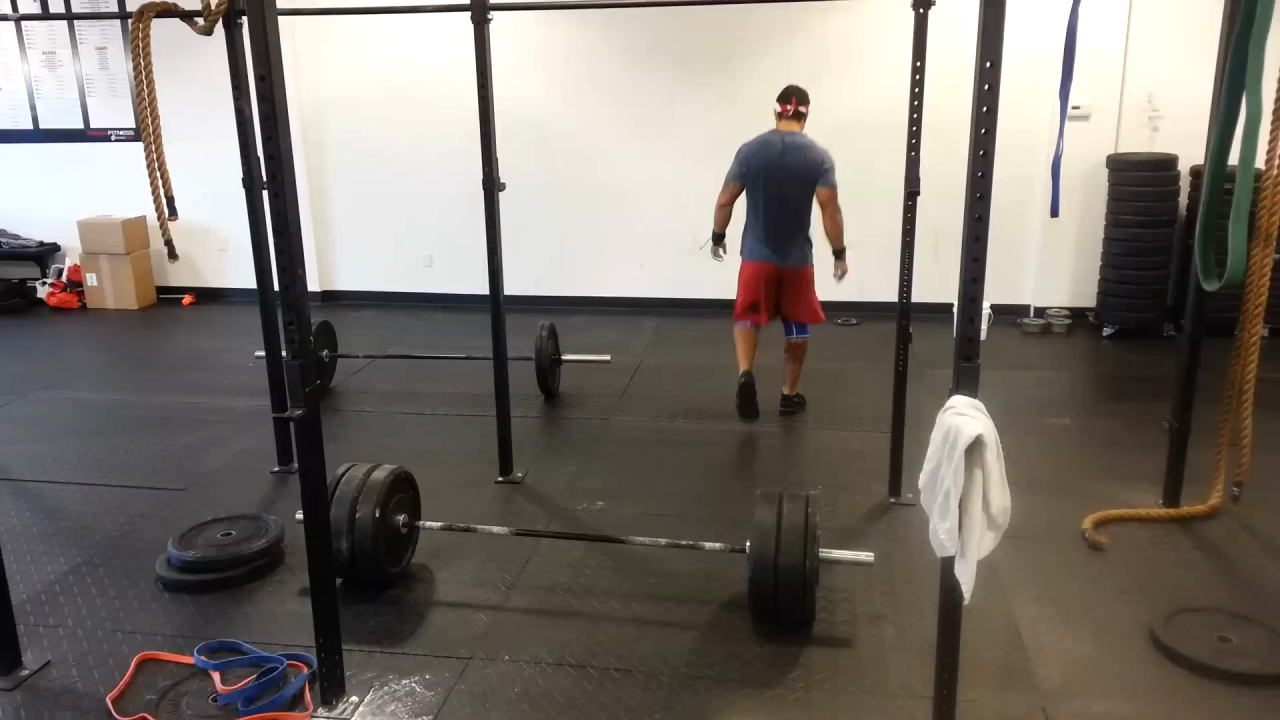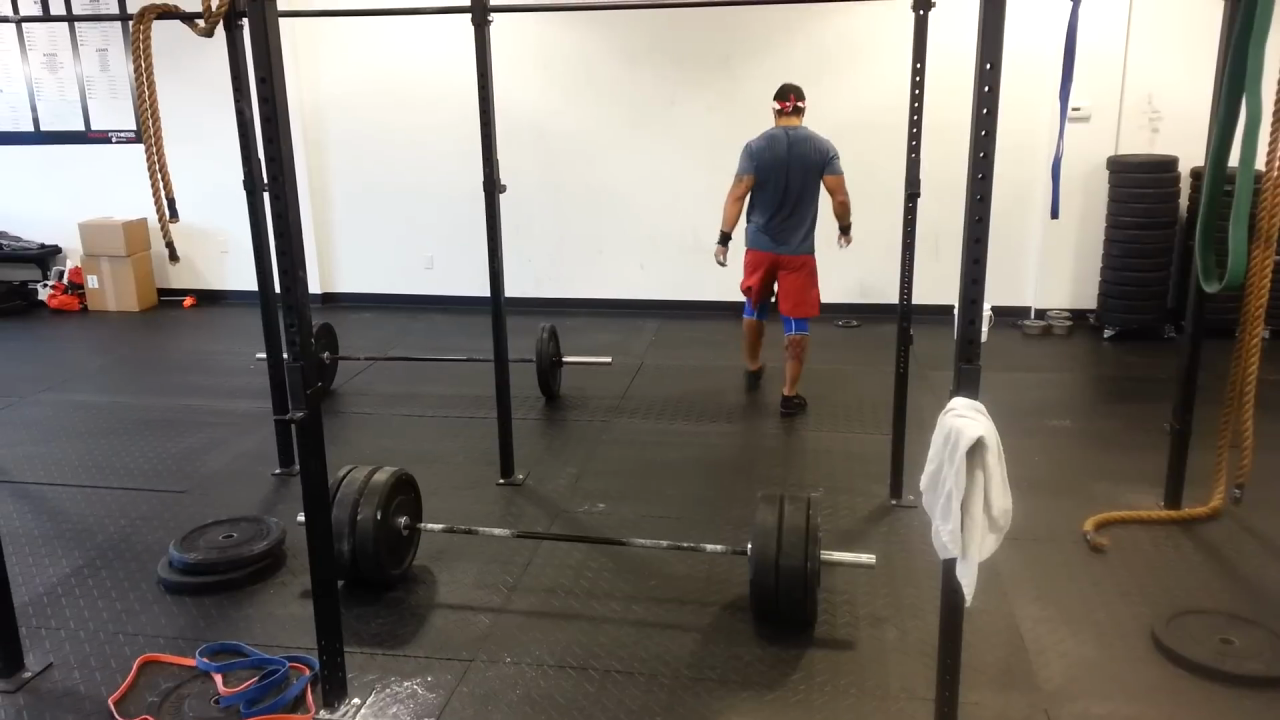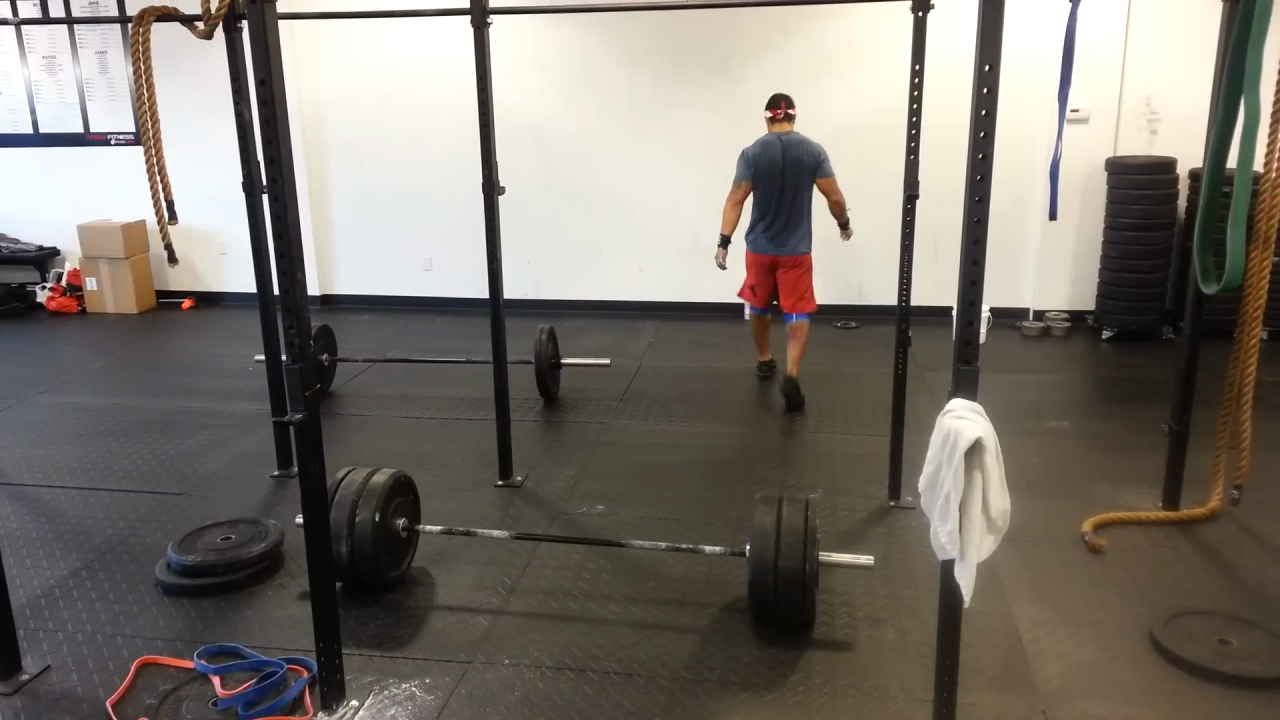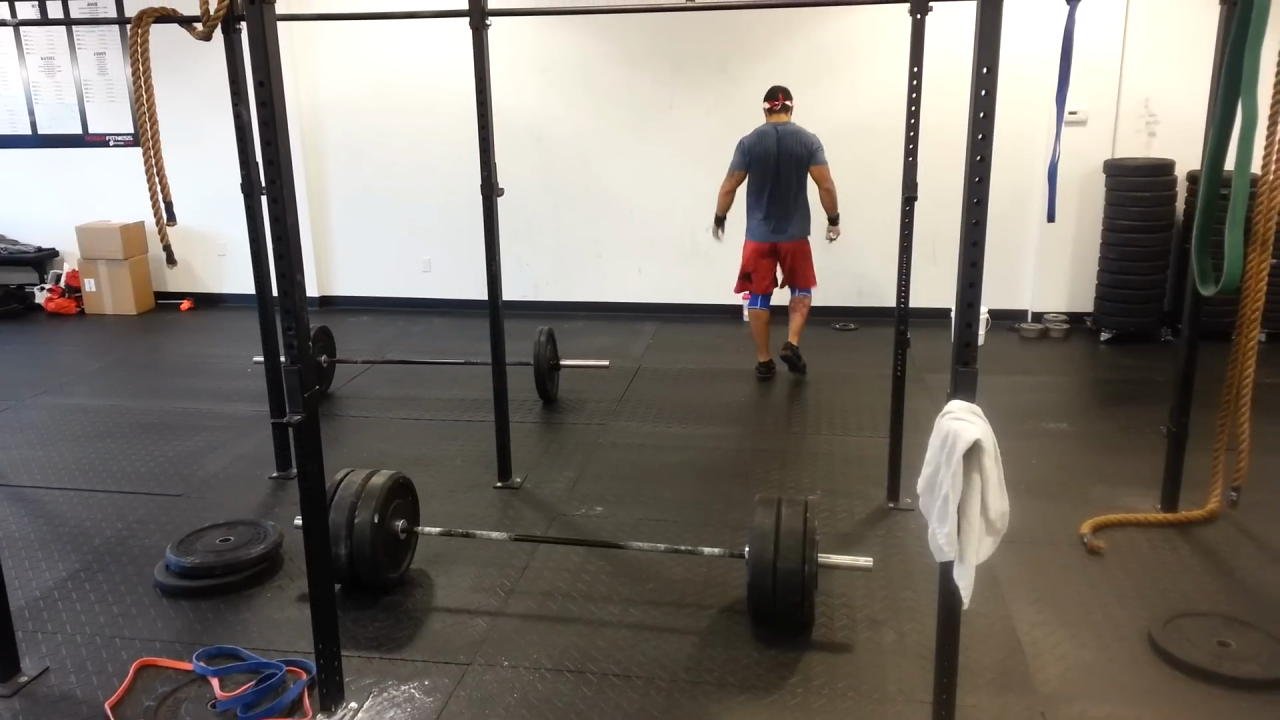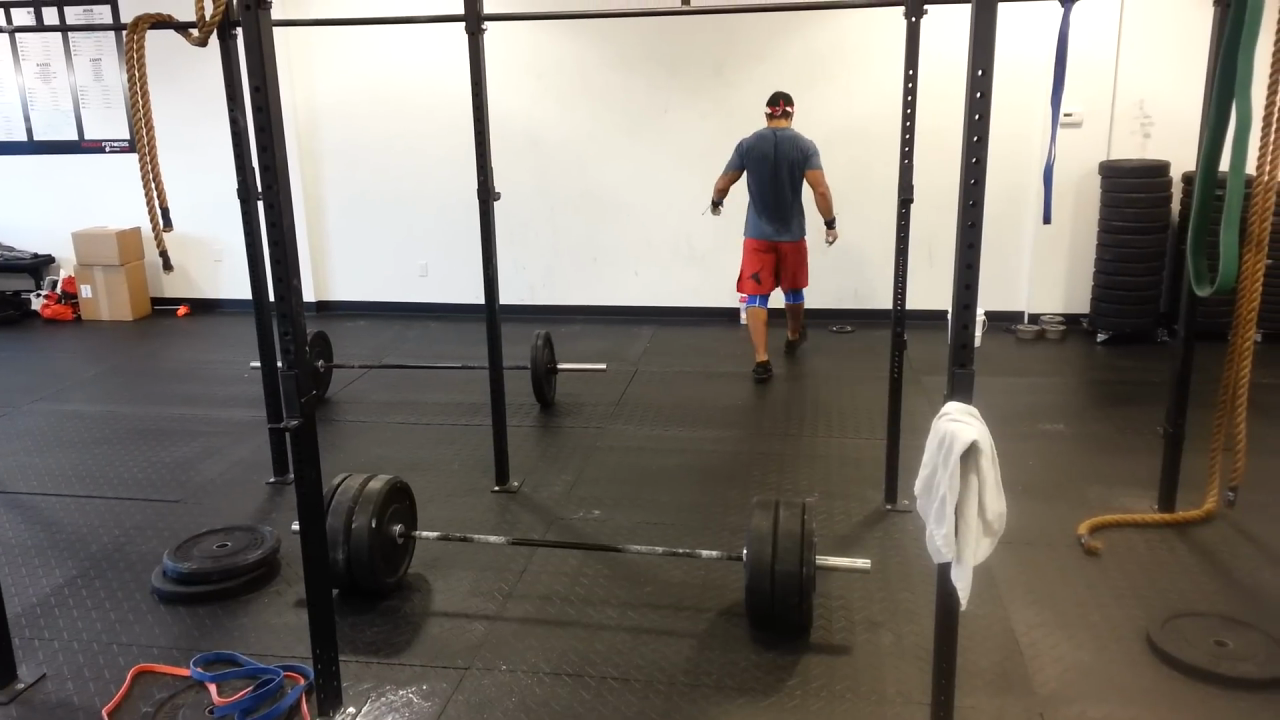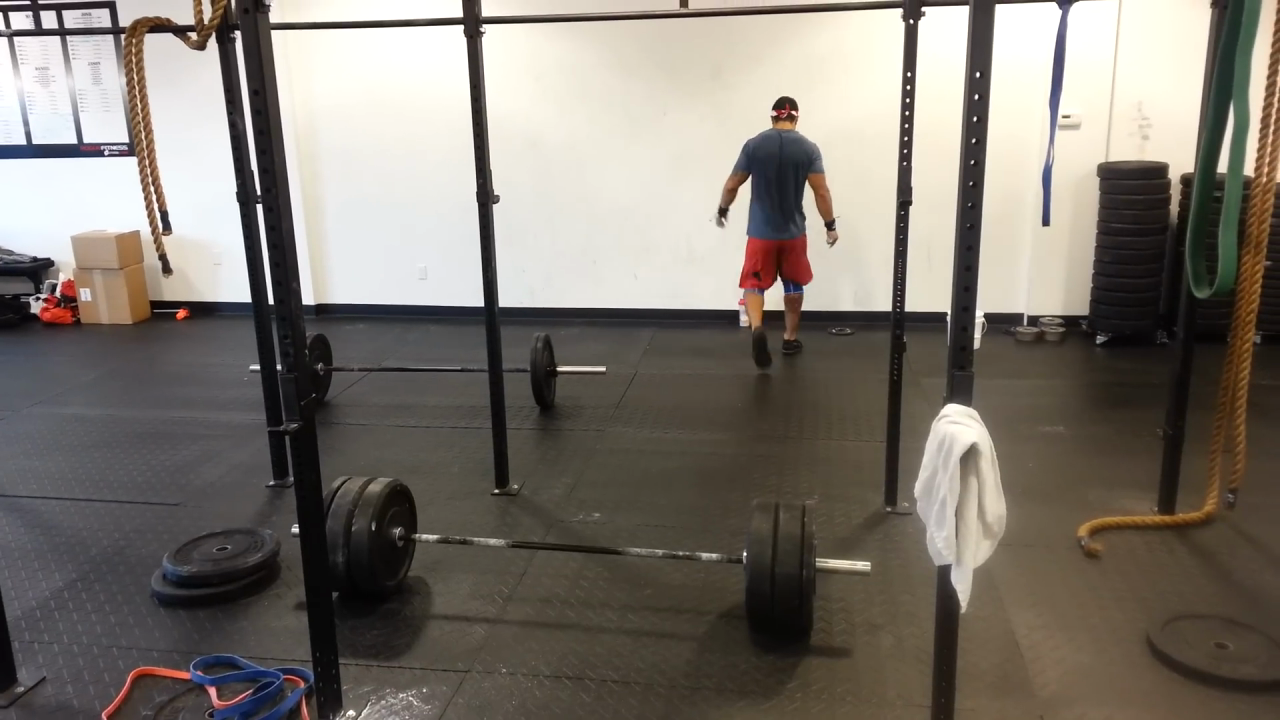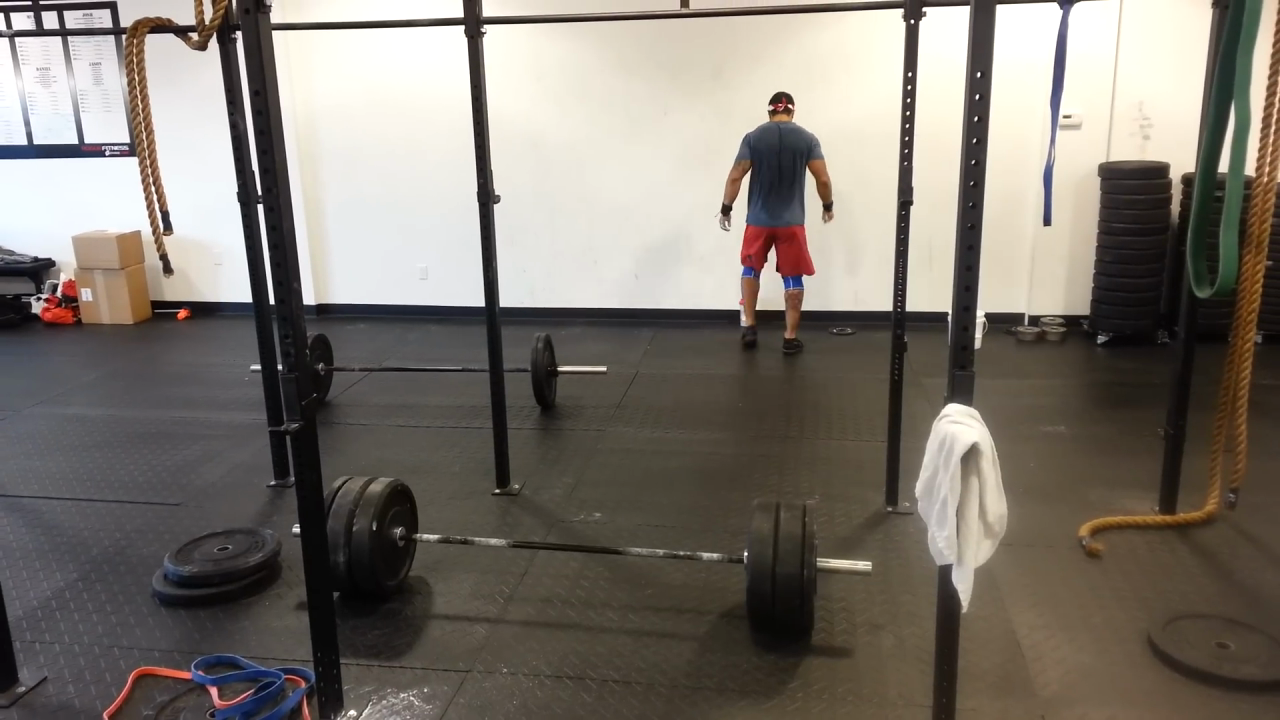
dt=0.2s
person 1, frame 1
left shoulder: (750, 150)
right shoulder: (818, 156)
left elbow: (725, 201)
right elbow: (830, 211)
left wrist: (717, 238)
right wrist: (839, 253)
left hip: (756, 255)
right hip: (797, 258)
left knee: (747, 319)
right knee: (797, 325)
left ankle: (745, 375)
right ankle: (790, 394)
person 1, frame 2
left shoulder: (756, 146)
right shoulder: (822, 147)
left elbow: (737, 194)
right elbow: (840, 198)
left wrist: (723, 239)
right wrist: (845, 228)
left hip: (760, 245)
right hip: (799, 250)
left knee: (755, 307)
right knee: (797, 321)
left ankle: (753, 368)
right ankle: (790, 395)
person 1, frame 3
left shoulder: (752, 153)
right shoulder: (813, 150)
left elbow: (735, 200)
right elbow: (834, 197)
left wrist: (723, 242)
right wrist: (844, 225)
left hip: (759, 246)
right hip: (796, 248)
left knee: (760, 305)
right knee: (798, 312)
left ankle: (764, 361)
right ankle: (790, 372)
person 1, frame 4
left shoulder: (749, 142)
right shoulder: (808, 140)
left elbow: (729, 187)
right elbow: (826, 185)
left wrist: (719, 219)
right wrist: (833, 220)
left hip: (758, 235)
right hip: (795, 234)
left knee: (758, 296)
right knee: (801, 290)
left ankle: (764, 361)
right ankle: (792, 345)
person 1, frame 5
left shoulder: (748, 145)
right shoulder: (805, 146)
left elbow: (723, 184)
right elbow: (820, 189)
left wrist: (716, 202)
right wrist: (830, 224)
left hip: (758, 234)
right hip: (792, 233)
left knee: (757, 296)
right knee: (793, 290)
left ankle: (762, 361)
right ankle: (793, 337)
person 1, frame 6
left shoulder: (753, 145)
right shoulder: (808, 148)
left elbow: (731, 186)
right elbow: (821, 192)
left wrist: (722, 211)
right wrist: (830, 226)
left hip: (760, 232)
right hip: (793, 232)
left knee: (753, 286)
right knee: (794, 284)
left ankle: (757, 329)
right ankle: (790, 338)
person 1, frame 7
left shoulder: (753, 137)
right shoulder: (807, 139)
left elbow: (736, 176)
right elbow: (823, 179)
left wrist: (725, 209)
right wrist: (828, 206)
left hip: (759, 220)
right hip: (792, 222)
left knee: (750, 270)
right knee: (793, 278)
left ankle: (750, 326)
right ankle: (790, 337)
